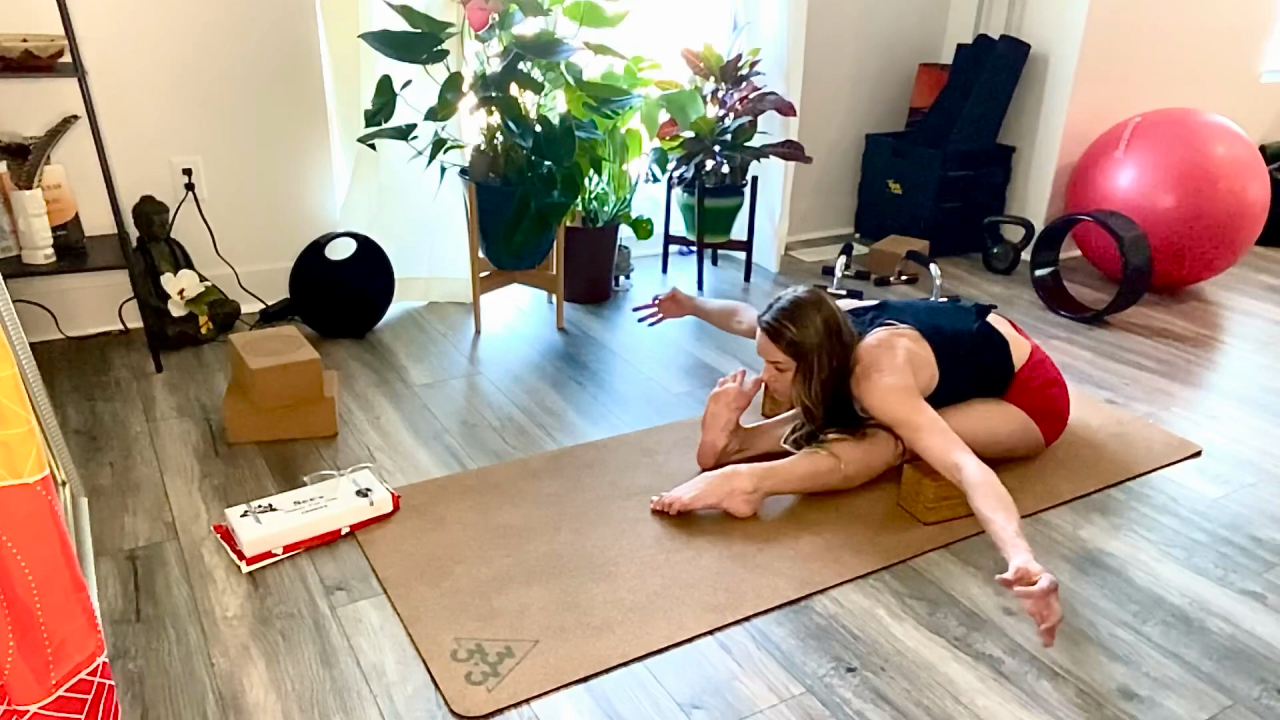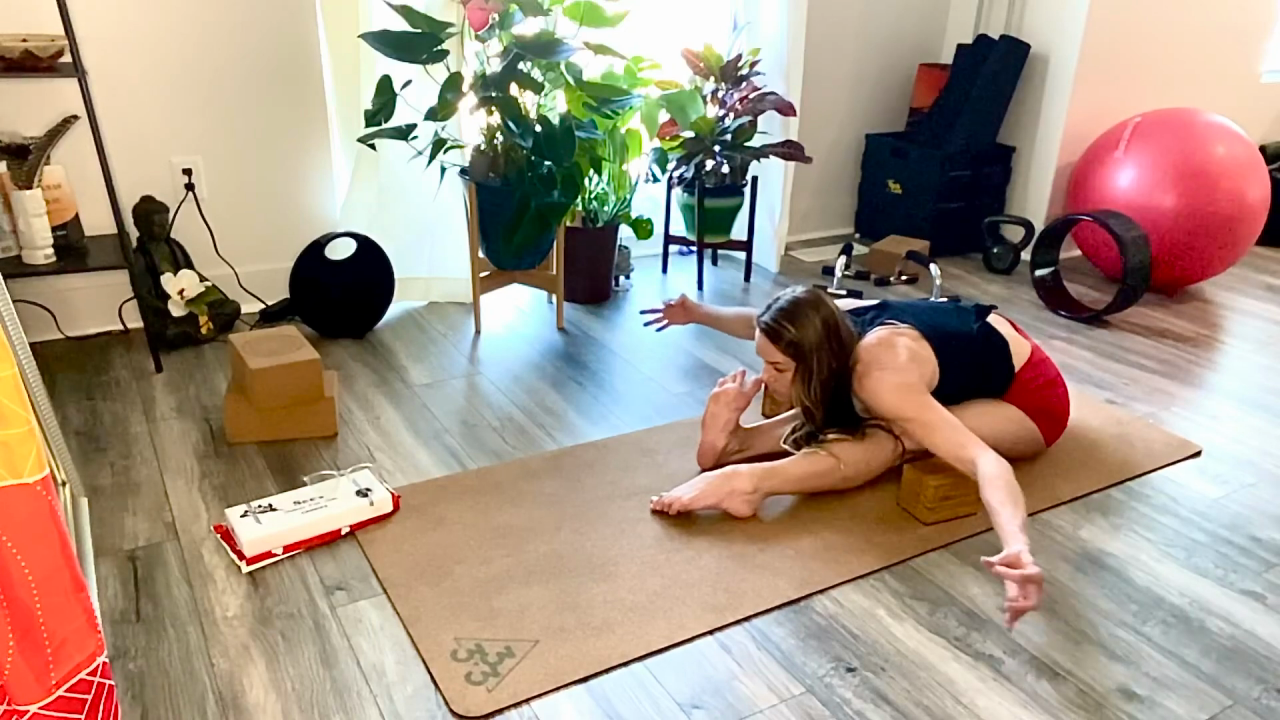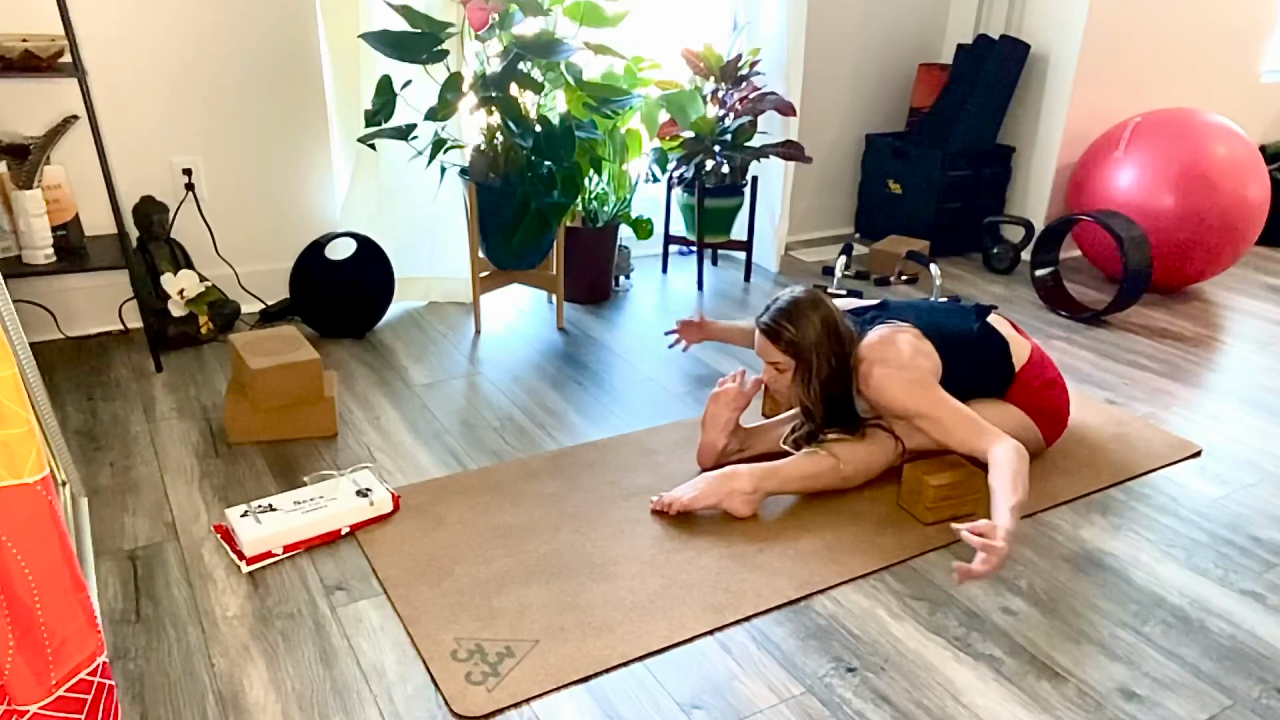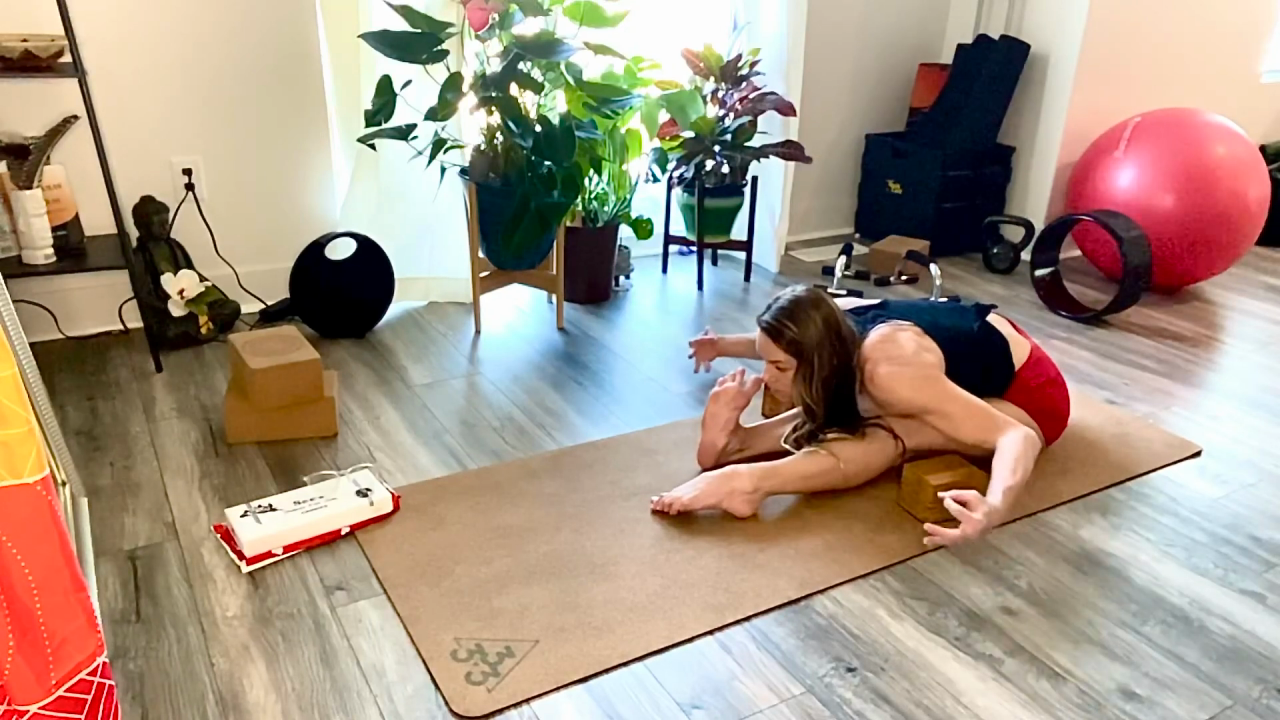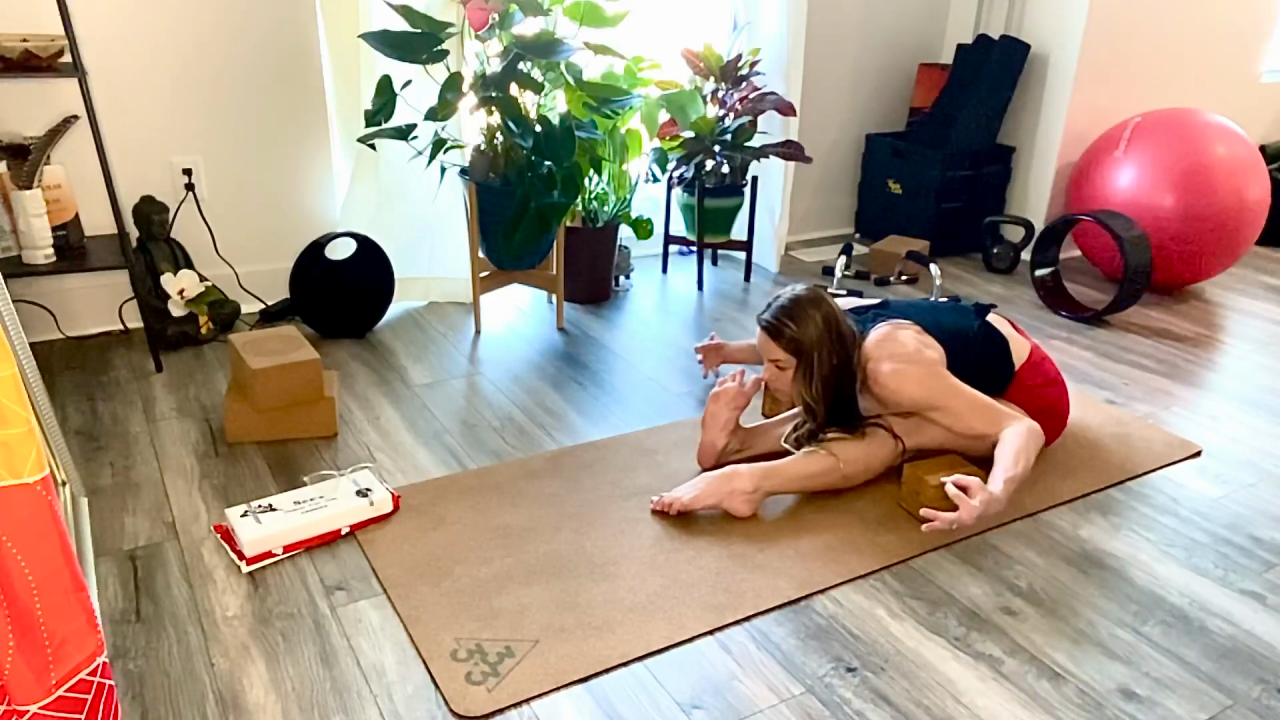
dt=0.4s
person 1, frame 1
left shoulder: (876, 378)
right shoulder: (829, 327)
left elbow: (967, 468)
right elbow: (745, 317)
left wrist: (1021, 558)
right wrist: (691, 305)
left hip: (1030, 396)
left knee: (894, 440)
person 1, frame 2
left shoulder: (878, 376)
right shoulder: (831, 326)
left elbow: (985, 461)
right elbow: (760, 325)
left wrist: (1017, 547)
right wrist: (698, 314)
left hip: (1029, 397)
left knee: (895, 439)
person 1, frame 3
left shoulder: (882, 375)
right shoulder: (832, 326)
left elbow: (1004, 448)
right elbow: (783, 336)
left wrist: (1003, 527)
right wrist: (712, 331)
left hip: (1030, 398)
left knee: (895, 437)
person 1, frame 4
left shoulder: (888, 372)
right shoulder: (835, 324)
left elbow: (1017, 437)
left wrist: (993, 508)
right wrist: (724, 346)
left hip: (1031, 396)
left knee: (897, 435)
person 1, frame 5
left shoulder: (890, 371)
right shoulder: (836, 324)
left elbow: (1023, 429)
left wrist: (994, 496)
right wrist: (731, 353)
left hip: (1030, 396)
left knee: (896, 434)
